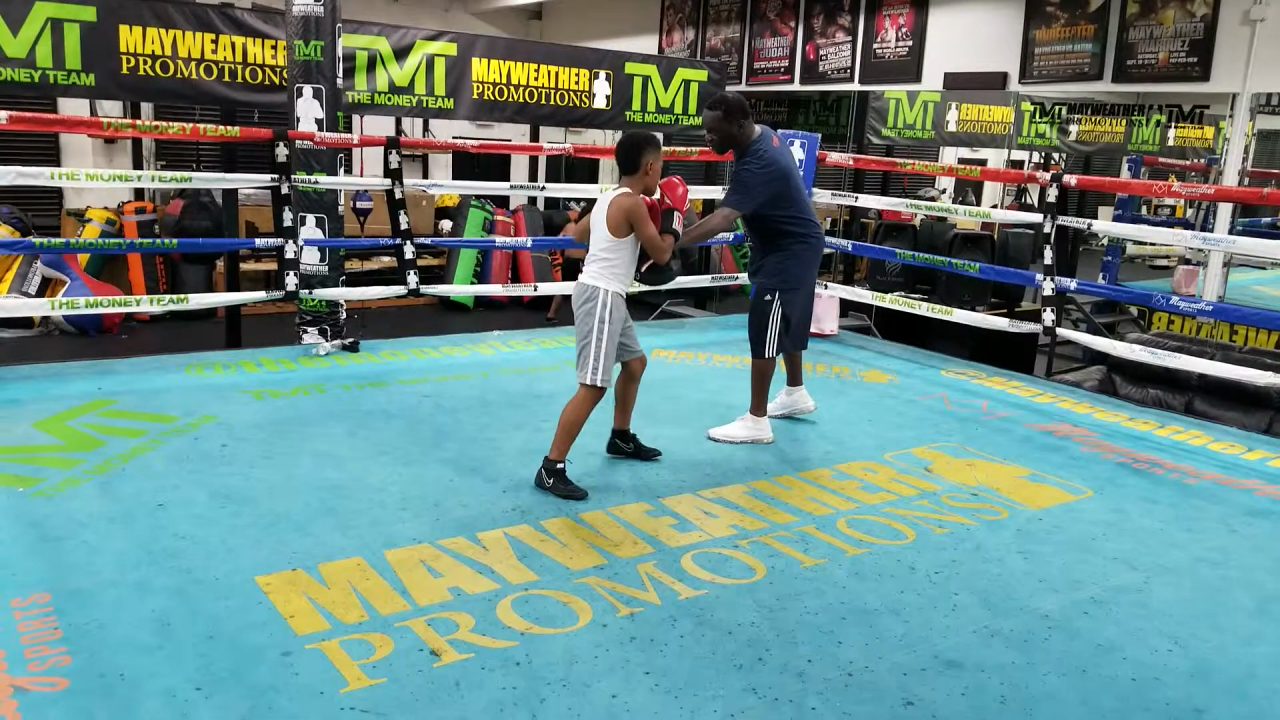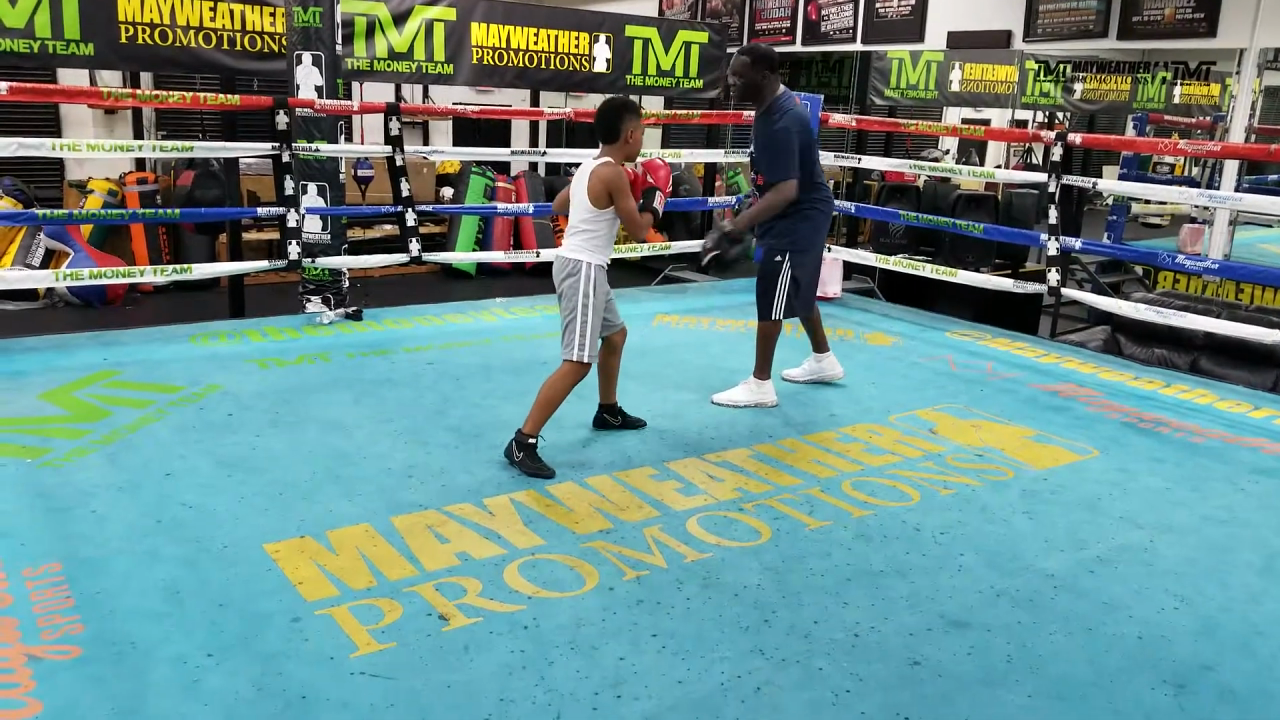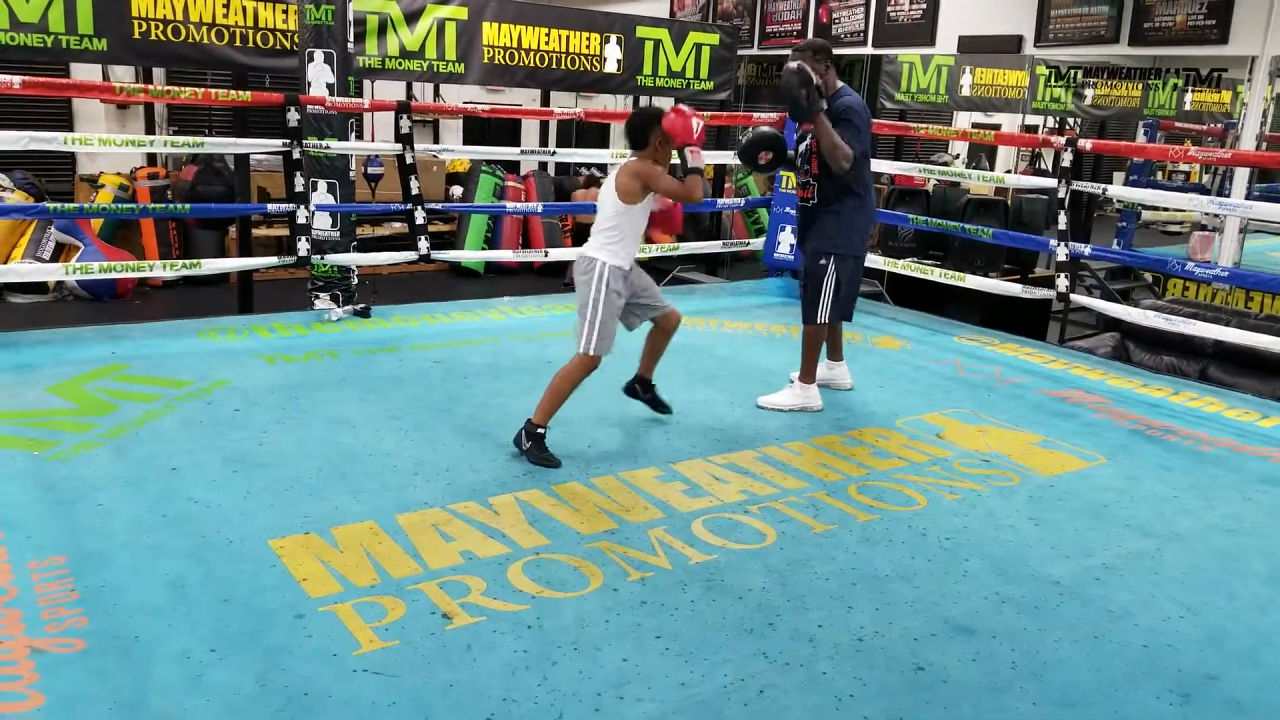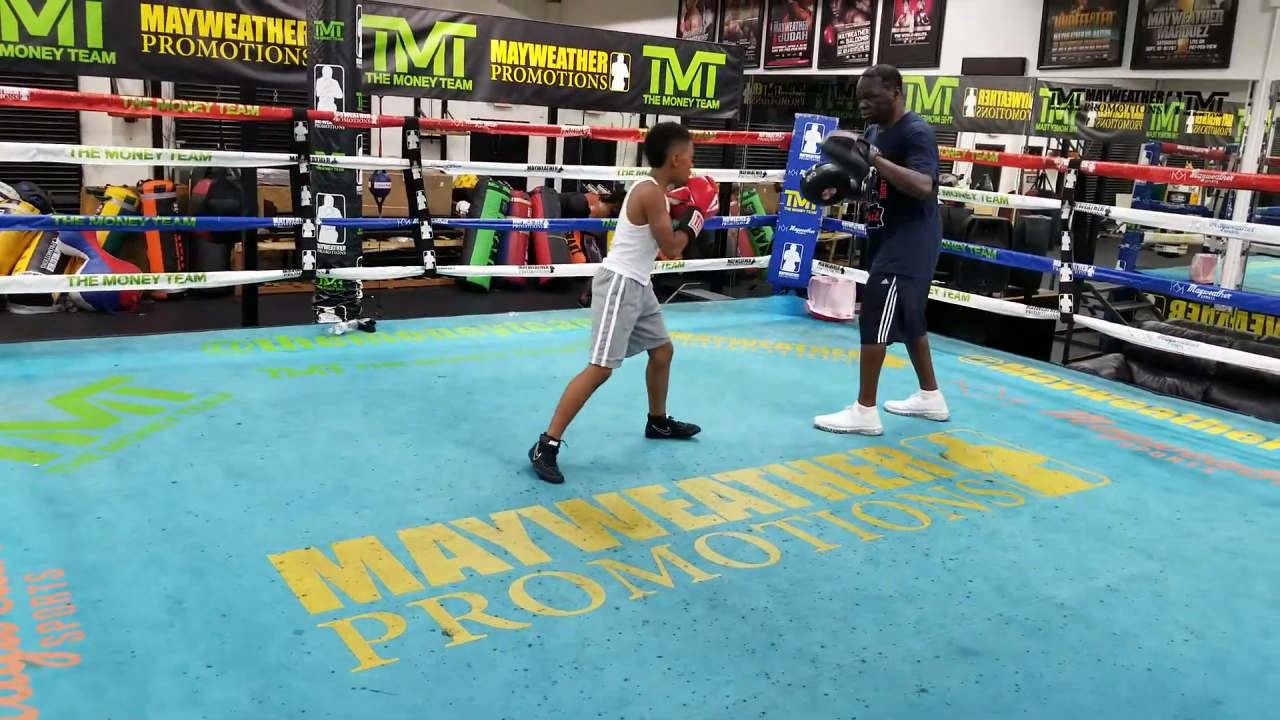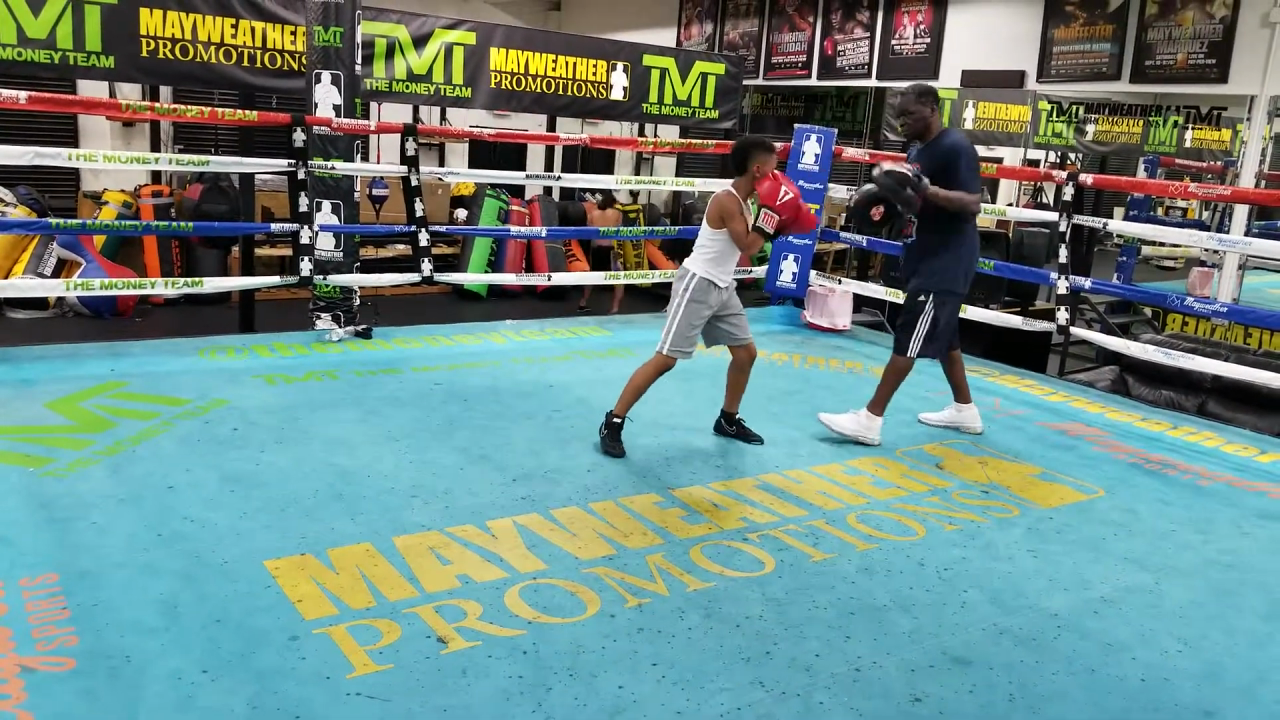
dt=1s
person 1, frame 1
left shoulder: (759, 164)
right shoulder: (763, 135)
left elbow: (721, 219)
left wrist: (672, 243)
left hip: (790, 250)
right hip: (791, 244)
left knee: (764, 330)
right knee: (786, 322)
left ankle: (756, 421)
right ankle: (796, 394)
person 1, frame 2
left shoulder: (782, 121)
right shoulder: (771, 107)
left elbow: (785, 192)
left wrist: (733, 226)
right wrist: (748, 216)
left hip: (800, 217)
right hip: (797, 217)
left knee: (771, 296)
right knee: (797, 290)
left ankle: (760, 385)
right ankle: (823, 360)
person 1, frame 3
left shoulder: (848, 107)
right shoulder: (815, 104)
left elbow: (842, 162)
left wrist: (815, 110)
left hip: (844, 216)
right hip: (821, 214)
left knee: (817, 298)
right knee: (827, 295)
left ankle: (805, 388)
right ankle: (835, 367)
person 1, frame 4
left shoulder: (916, 133)
right shoulder: (878, 132)
left elbow: (922, 186)
right elbow: (873, 186)
left wrist: (870, 155)
left hip: (910, 241)
right hip: (892, 239)
left knee: (875, 320)
right knee: (908, 319)
left ankle: (864, 411)
right ankle: (930, 397)
person 1, frame 5
left shoulder: (956, 148)
right shoulder: (919, 150)
left elbow: (972, 204)
left wrist: (923, 188)
right wrist: (887, 196)
left hip: (948, 259)
right hip: (925, 256)
left knee: (908, 337)
right knee: (941, 333)
left ankle: (870, 418)
right ankle: (964, 411)
person 2, frame 1
left shoulder: (609, 198)
right shoulder: (632, 203)
left elbow: (577, 235)
right elbow: (660, 254)
right wrist: (673, 213)
left hip: (607, 296)
right hip: (601, 296)
left knee: (635, 363)
right knee: (593, 386)
left ankle: (621, 438)
right ankle: (550, 469)
person 2, frame 2
left shoulder: (588, 167)
right shoulder: (613, 174)
left elbow: (558, 207)
right elbow: (638, 231)
right wrist: (655, 194)
left hip: (583, 266)
right hip: (583, 269)
left knee: (615, 335)
right knee: (577, 362)
left ankle: (608, 412)
right ankle: (522, 443)
person 2, frame 3
left shoulder: (631, 171)
right shoulder: (637, 171)
right elbow: (693, 194)
left wrist: (659, 213)
right wrist: (690, 149)
left hip: (623, 268)
right hip: (602, 268)
left knee: (668, 319)
right knee: (589, 357)
left ankle: (641, 383)
right ankle: (533, 432)
person 2, frame 4
left shoulder: (651, 189)
right shoulder: (650, 192)
right elbow: (671, 249)
left wrist: (676, 209)
right wrist: (696, 212)
left hip: (637, 284)
right hip: (617, 284)
left knee: (662, 352)
right knee: (600, 368)
left ankle: (658, 421)
right ankle: (547, 445)
person 2, frame 5
left shoulder: (741, 200)
right shoulder: (727, 200)
left elbow: (746, 240)
right elbow: (748, 247)
left wrist: (783, 220)
right wrist: (772, 210)
left hip: (721, 287)
right hip: (697, 284)
left knee: (746, 352)
right knee: (665, 358)
left ankle: (728, 420)
right ankle: (612, 423)
